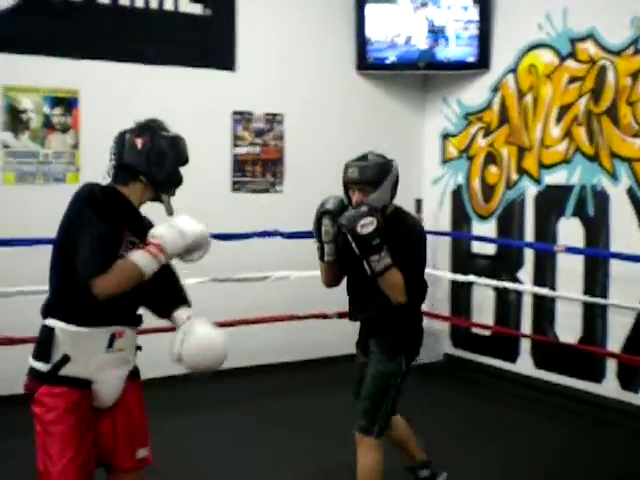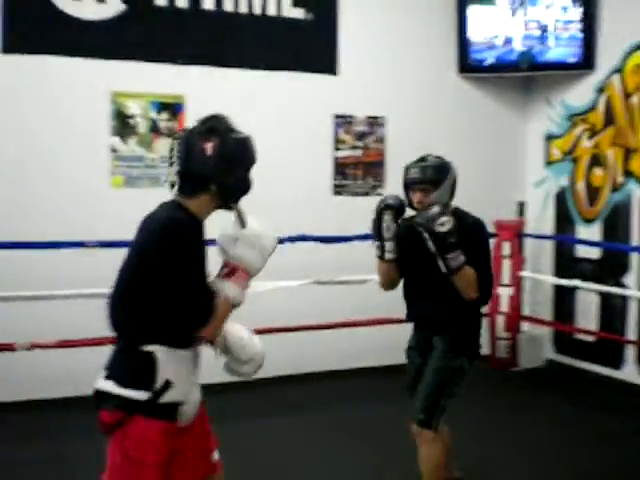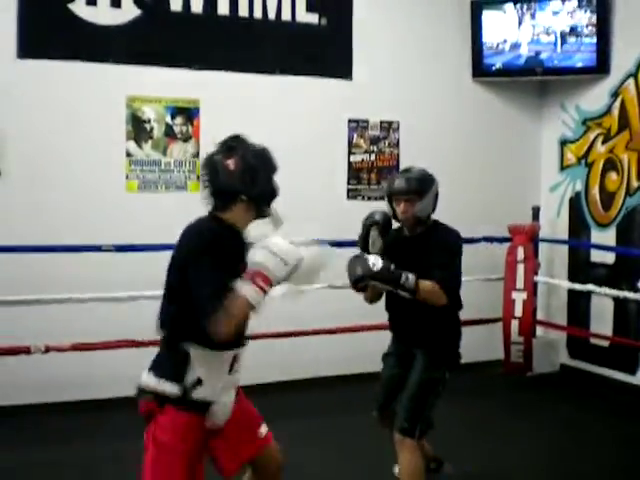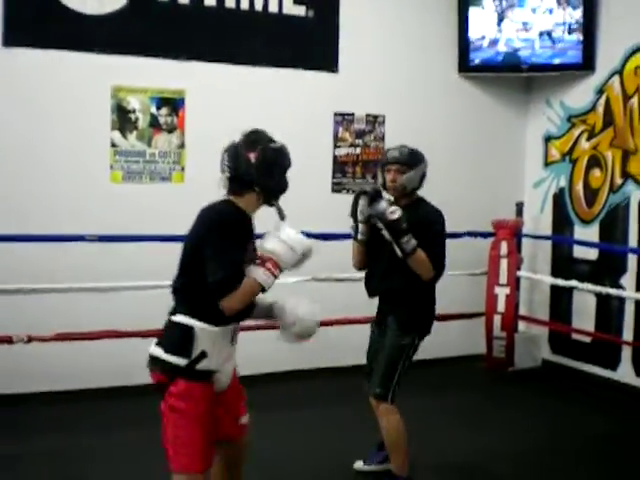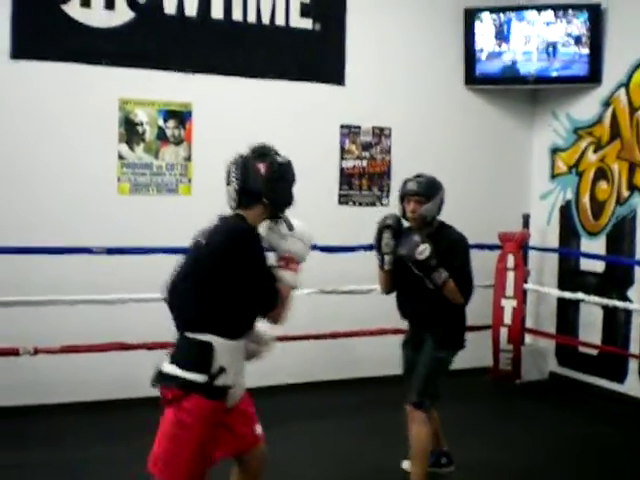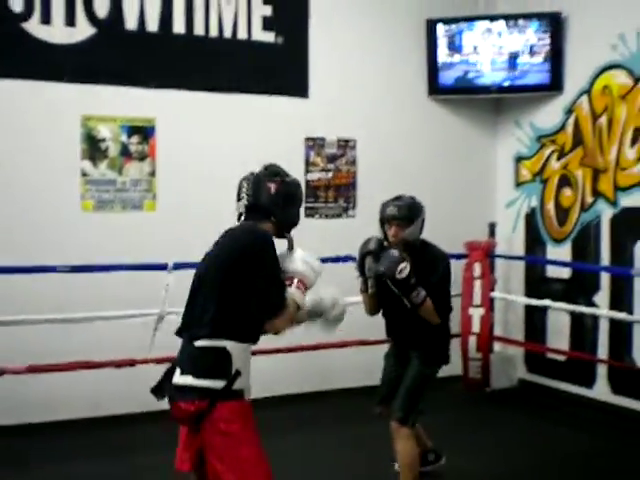
dt=0.4s
person 1, frame 1
left shoulder: (142, 226)
right shoulder: (92, 200)
left elbow: (165, 295)
right elbow: (102, 285)
left wrist: (192, 327)
right wrist: (160, 246)
left hip: (117, 371)
right hip: (65, 374)
person 1, frame 2
left shoulder: (176, 223)
right shoulder: (174, 227)
right elbow: (205, 326)
left wrist: (228, 335)
right wrist: (240, 268)
left hip: (176, 395)
right hip: (144, 401)
person 1, frame 3
left shoulder: (233, 235)
right shoulder: (202, 234)
right elbow: (221, 327)
right wrist: (263, 276)
left hip: (218, 388)
right hip: (183, 393)
person 1, frame 4
left shoulder: (237, 220)
right shoulder: (219, 219)
right elbow: (228, 302)
left wrist: (277, 311)
right wrist: (273, 261)
left hip: (216, 360)
right hip: (188, 362)
left knee: (234, 447)
person 1, frame 5
left shoulder: (223, 232)
right shoulder: (240, 236)
right elbow: (275, 311)
right wrist: (291, 260)
left hip: (221, 375)
right hip: (199, 379)
person 1, frame 6
left shoulder: (231, 242)
right shoulder: (256, 241)
right elbow: (272, 320)
left wrist: (314, 307)
right wrist: (299, 283)
left hip: (198, 379)
right hip: (215, 384)
person 2, frame 1
left shoulder: (407, 229)
right shoulder: (356, 223)
left elbow: (402, 295)
right elbow: (331, 280)
left wrist: (374, 247)
right wrist: (327, 238)
left hip: (396, 337)
right hip: (370, 332)
left knee: (366, 432)
right knee: (379, 411)
person 2, frame 2
left shoulder: (470, 227)
right shoulder: (409, 227)
left elbow: (475, 293)
right elbow: (388, 282)
left wrist: (448, 245)
right wrist: (385, 234)
left hip: (454, 335)
right hip: (422, 332)
left knee: (423, 426)
right knee: (429, 419)
person 2, frame 3
left shoulder: (447, 239)
right shoulder: (392, 239)
left elbow: (442, 296)
right elbow: (371, 296)
left wrist: (391, 275)
right wrist: (371, 244)
left hip: (434, 345)
right hip: (402, 341)
left knee: (404, 433)
right knee: (385, 414)
person 2, frame 4
left shoulder: (429, 216)
right shoulder: (383, 210)
left elbow: (430, 272)
right elbow: (360, 264)
left wrist: (401, 233)
right wrist: (361, 220)
left hip: (410, 313)
right hip: (387, 308)
left knee: (381, 396)
right knee: (375, 386)
right ankle: (388, 451)
person 2, frame 5
left shoulder: (452, 240)
right shoulder: (404, 236)
left elbow: (461, 297)
right elbow: (387, 287)
left wrist: (429, 267)
right wrist: (386, 250)
left hip: (442, 332)
right hip: (416, 328)
left knee: (416, 407)
right knee: (421, 398)
right ankle: (439, 454)
person 2, frame 6
left shoulder: (434, 259)
right shoulder: (384, 256)
left elbow: (437, 317)
right elbow: (372, 309)
left wrist: (408, 285)
right wrist: (368, 273)
left hip: (428, 347)
right hip: (400, 343)
left knee: (399, 423)
right knee: (388, 407)
right ankle: (427, 452)
